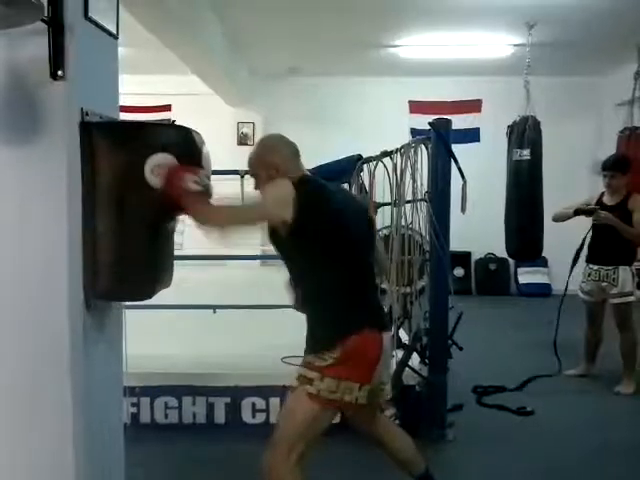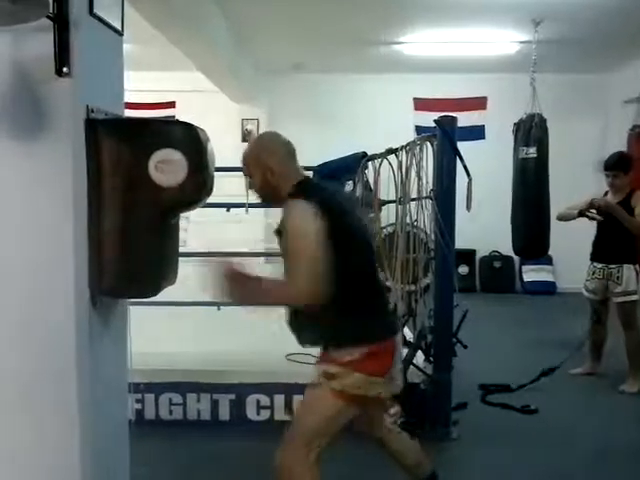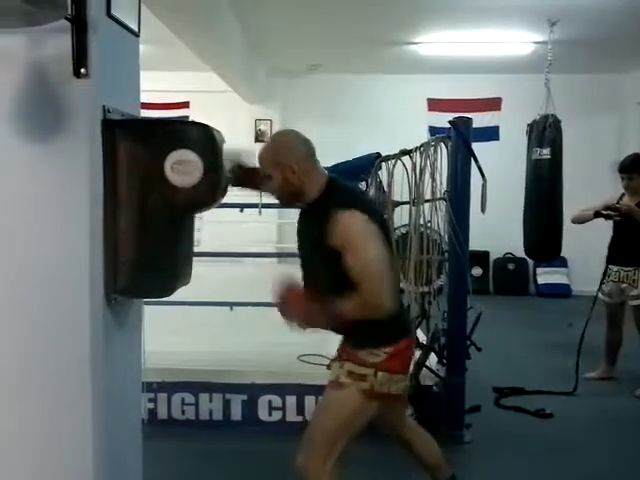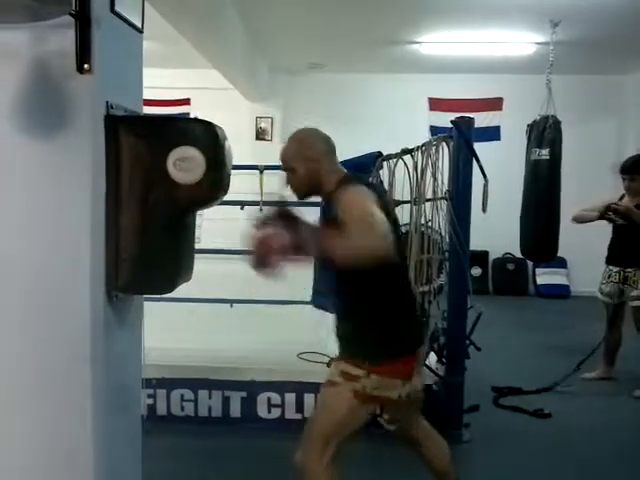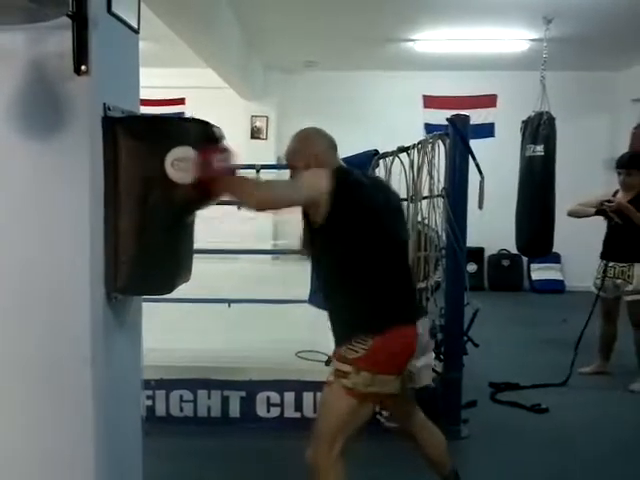
dt=0.5s
person 1, frame 1
left shoulder: (289, 195)
right shoulder: (347, 201)
left elbow: (218, 217)
left wrist: (182, 191)
left hip: (337, 350)
right hip: (372, 336)
right knee: (372, 422)
person 1, frame 2
left shoulder: (301, 210)
right shoulder: (326, 197)
left elbow: (306, 290)
left wrist: (250, 287)
left hip: (358, 351)
right hip: (378, 338)
right knee: (376, 426)
person 1, frame 3
left shoulder: (346, 217)
right shoulder: (327, 194)
left elbow: (381, 299)
left wrist: (319, 312)
right wrist: (253, 181)
left hip: (375, 348)
right hip: (392, 339)
right knee: (396, 421)
person 1, frame 4
left shoulder: (352, 196)
right shoulder: (344, 195)
left elbow: (376, 243)
right elbow: (344, 242)
left wrist: (305, 240)
right wrist: (295, 226)
left hip: (377, 352)
right hip: (400, 341)
right knee: (412, 425)
person 1, frame 5
left shoulder: (322, 181)
right shoulder: (377, 189)
left elbow: (260, 197)
left wrist: (214, 172)
left hip: (371, 338)
right hip: (403, 326)
right knee: (410, 416)
person 2, frame 1
right shoulder: (595, 200)
right elbow: (556, 216)
left wrist: (613, 221)
right wrist: (577, 211)
left hip: (619, 269)
right hip: (593, 268)
right knee: (593, 321)
right ankle: (588, 365)
person 2, frame 2
right shoulder: (599, 197)
right elbow: (561, 215)
left wrist: (614, 209)
right wrist: (581, 213)
right hip: (597, 265)
right knee: (597, 318)
right ankle: (593, 363)
person 2, frame 3
right shoulder: (615, 200)
right elbow: (576, 218)
right wrist: (598, 213)
right hip: (614, 268)
right knee: (612, 322)
right ankle: (608, 368)
person 2, frame 4
right shoulder: (615, 201)
right elbow: (577, 217)
right wrist: (601, 215)
right hip: (613, 268)
right knee: (612, 321)
right ankle: (607, 368)
person 2, frame 5
right shoulder: (609, 196)
right elbow: (572, 211)
right wrist: (598, 211)
right hip: (608, 263)
right knee: (608, 316)
right ankle: (602, 362)
